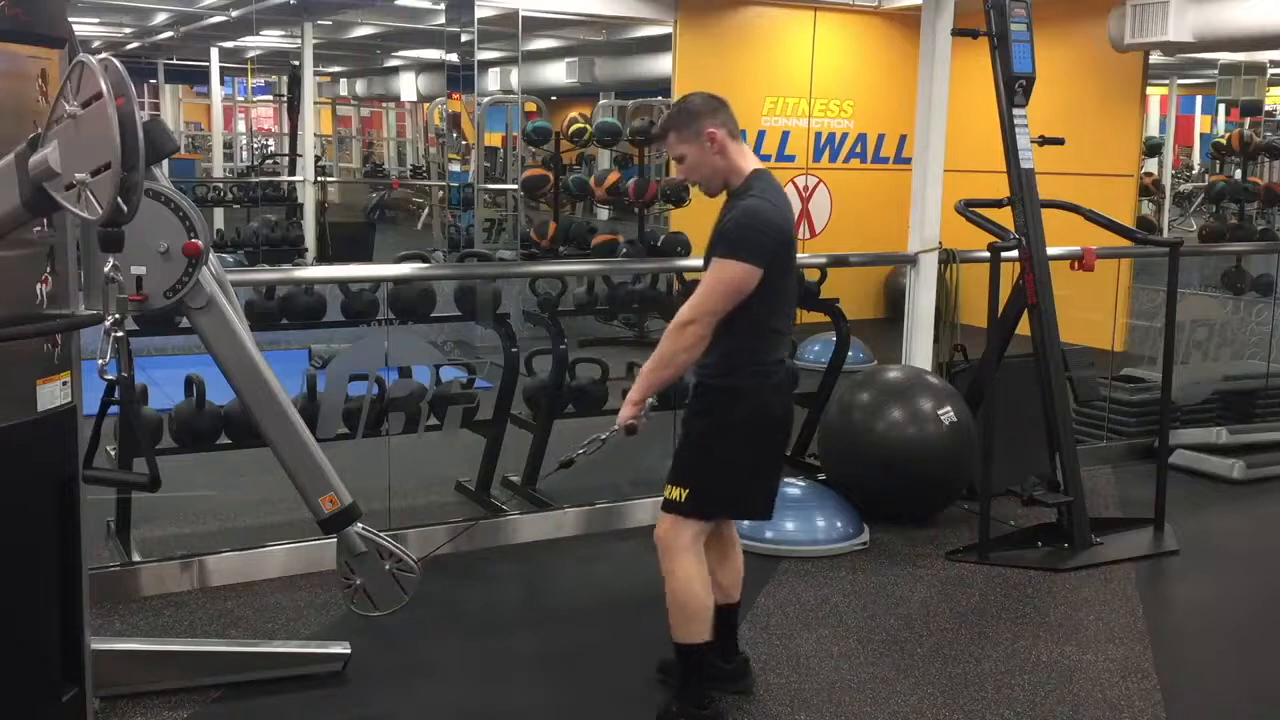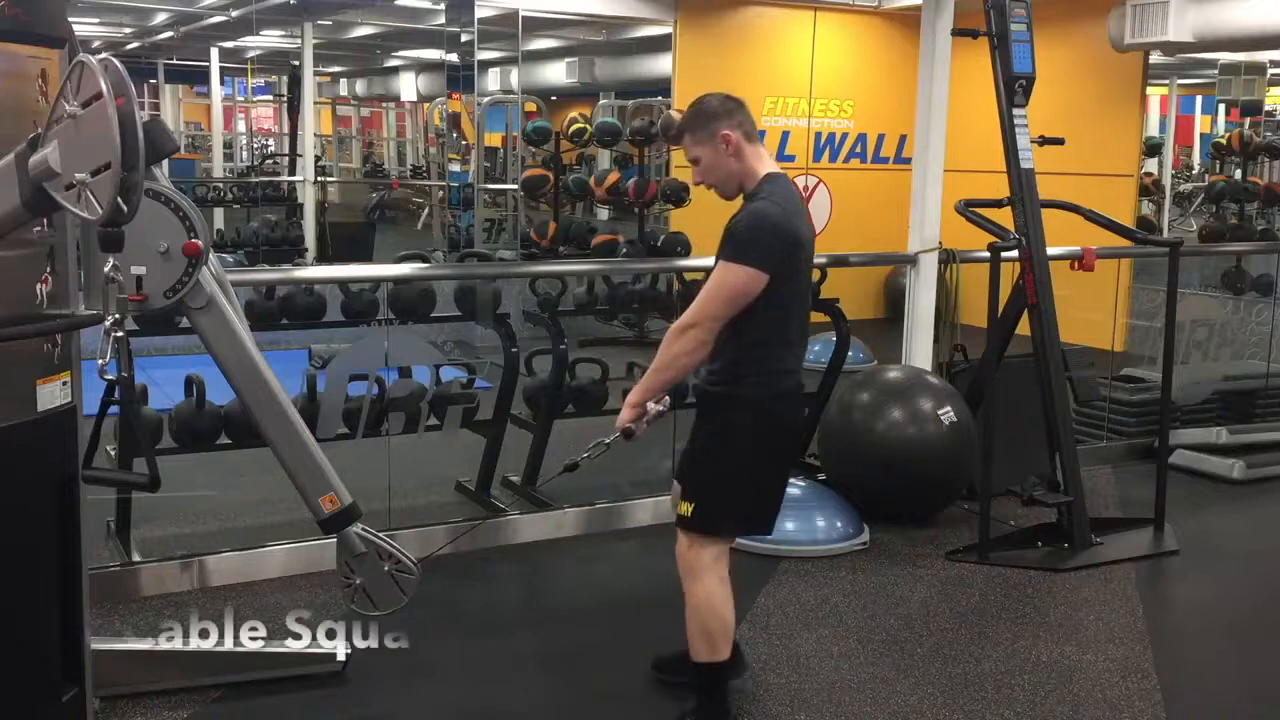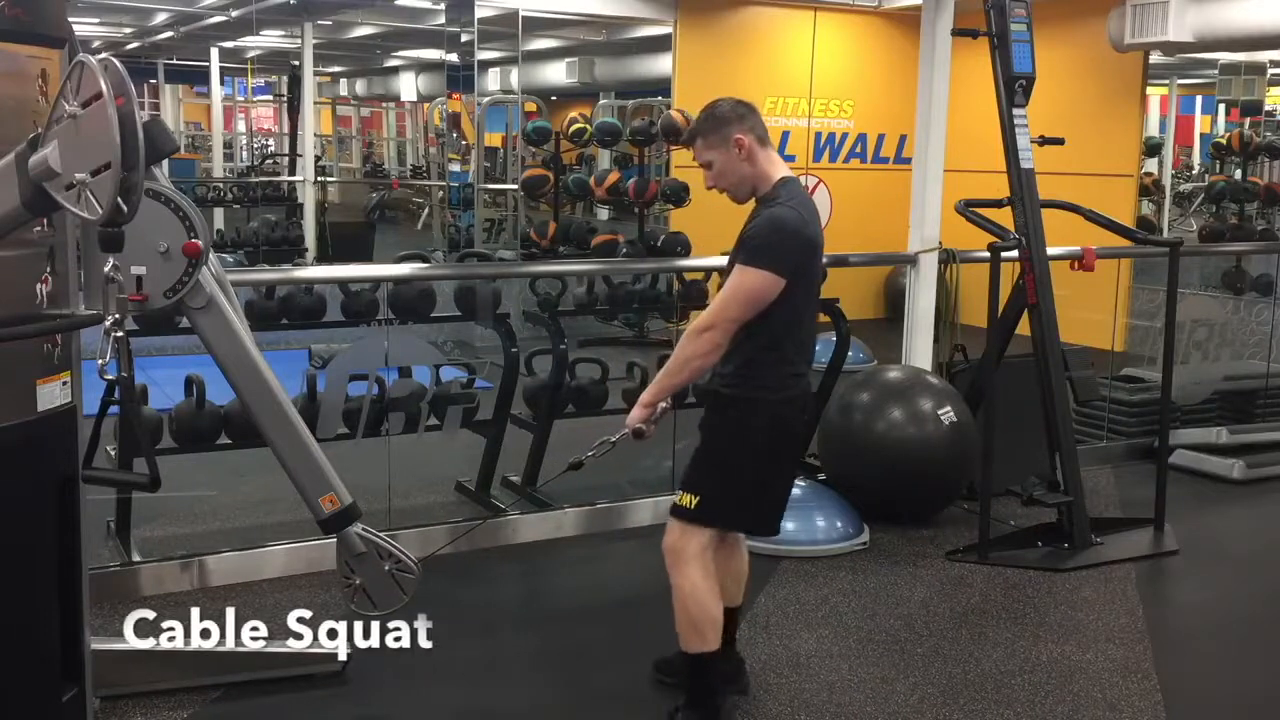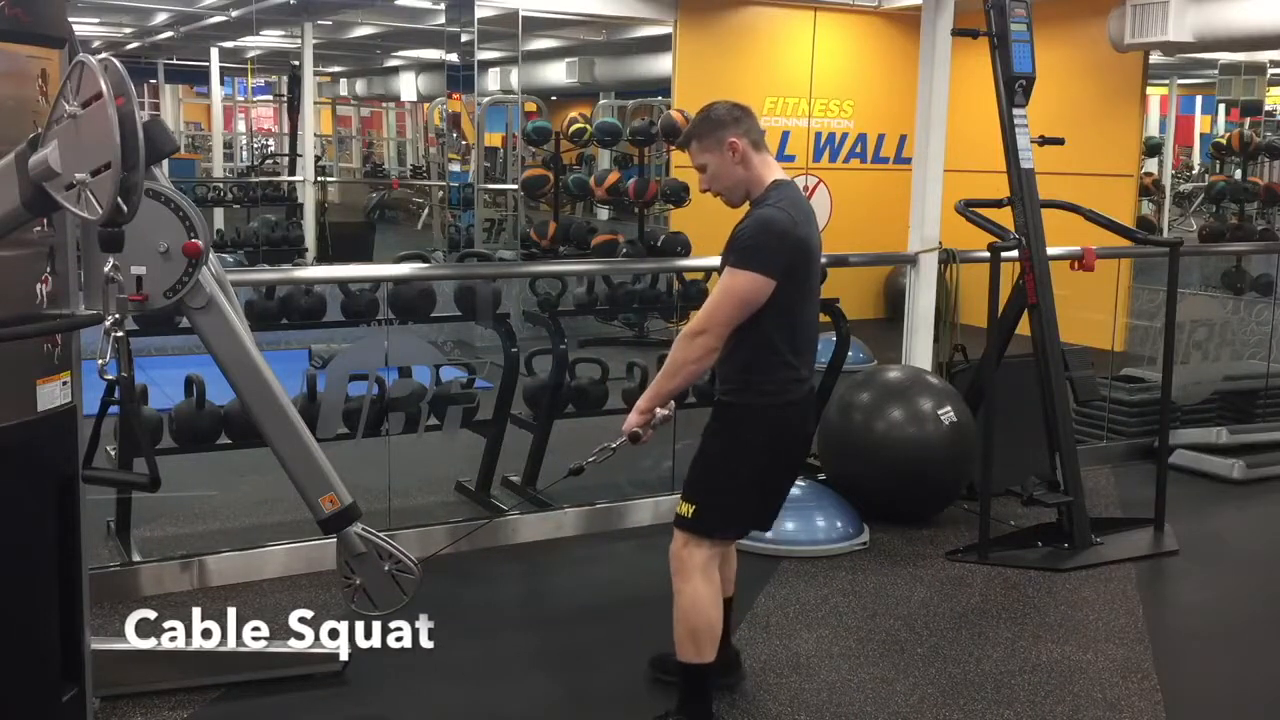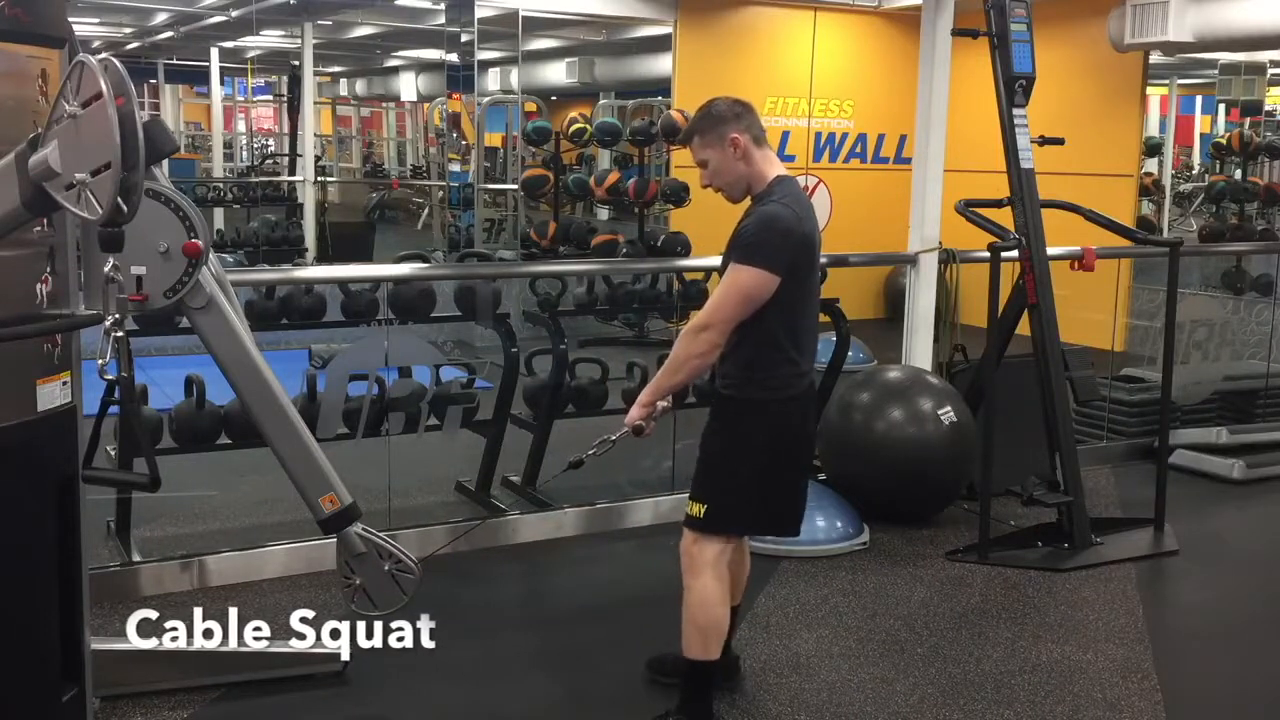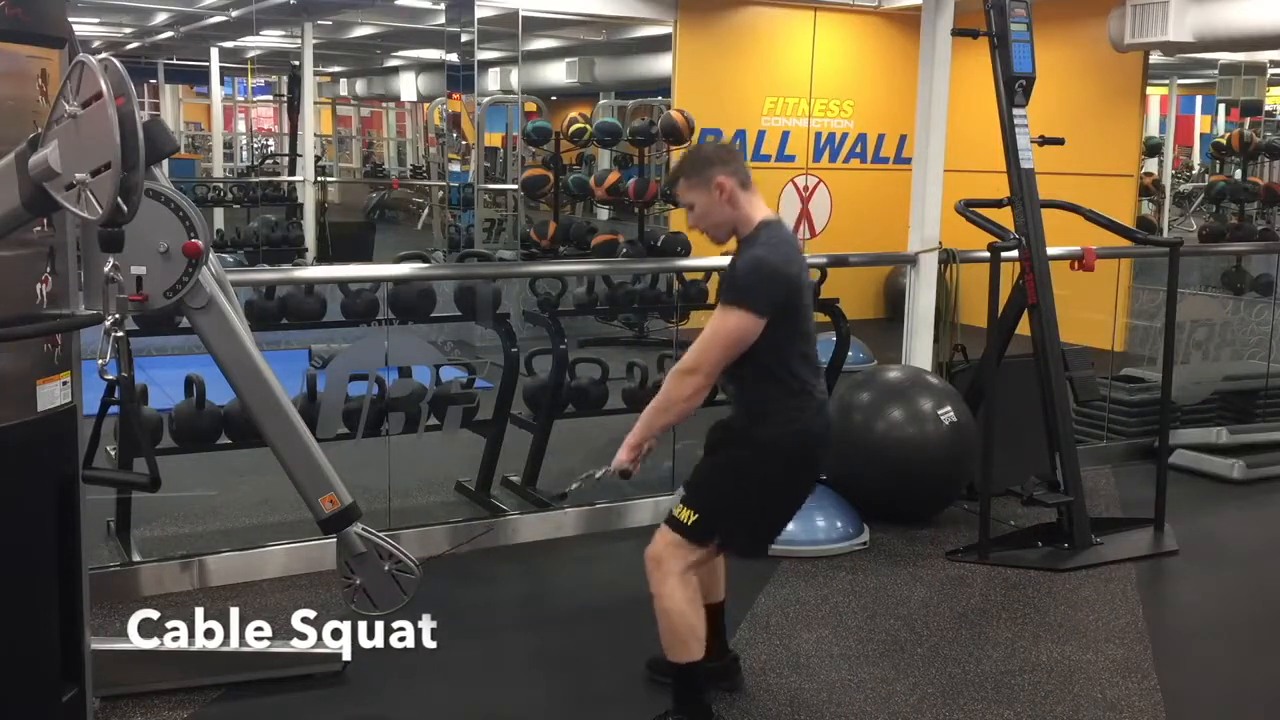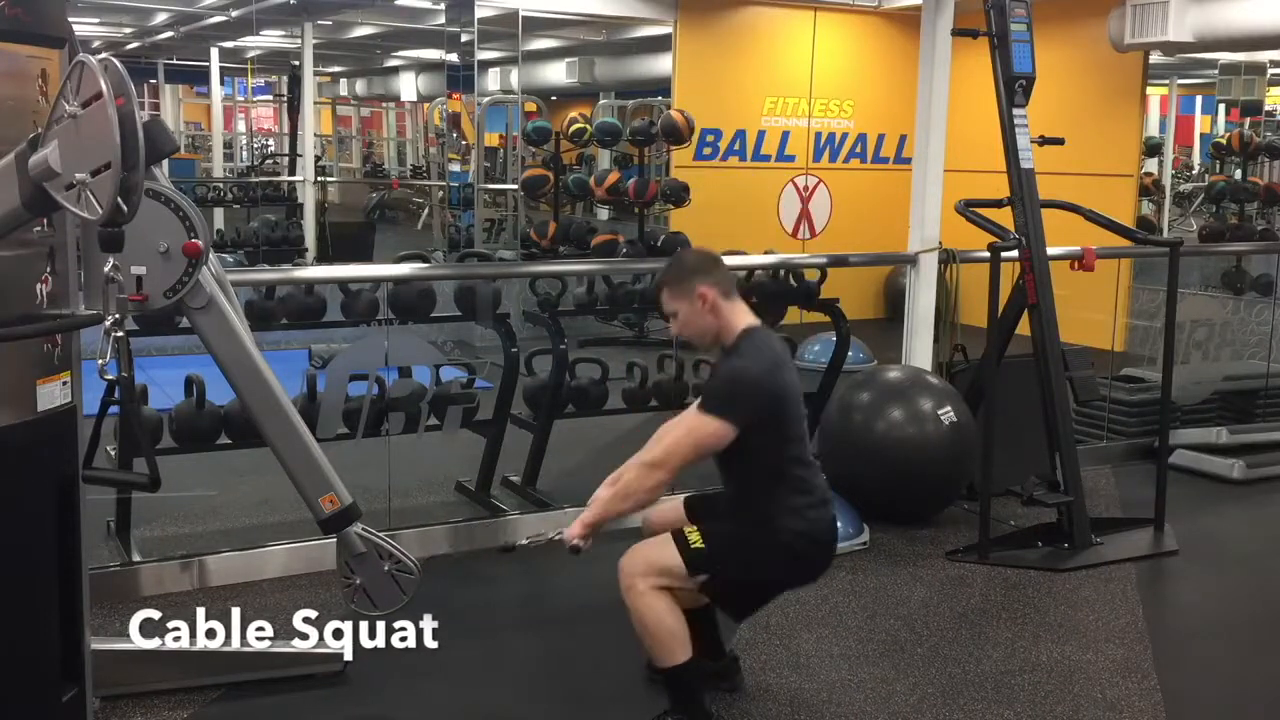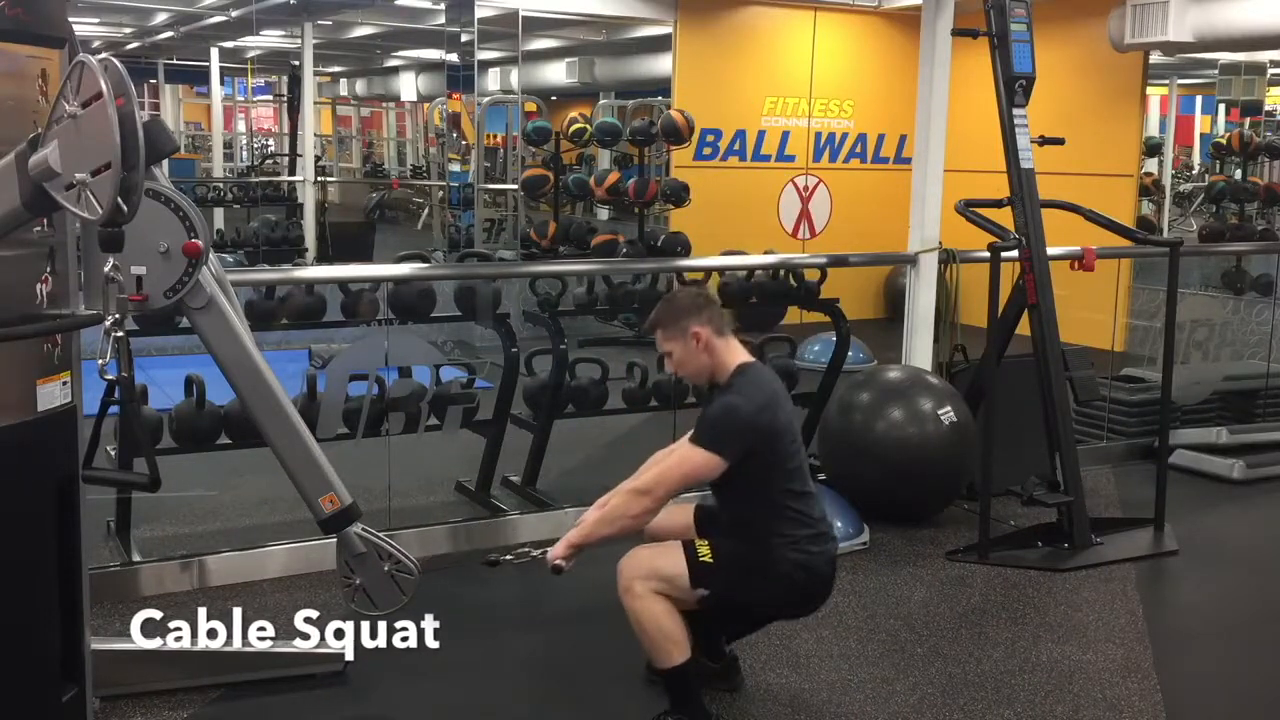
dt=0.3s
person 1, frame 1
left shoulder: (752, 215)
right shoulder: (754, 201)
left elbow: (697, 322)
right elbow: (702, 309)
left wrist: (639, 395)
right wrist: (647, 374)
left hip: (741, 398)
right hip: (742, 389)
left knee: (678, 535)
right knee: (713, 524)
right ankle: (723, 658)
person 1, frame 2
left shoulder: (762, 219)
right shoulder: (777, 203)
left elbow: (698, 327)
right elbow: (714, 322)
left wrist: (639, 398)
right wrist: (659, 386)
left hip: (748, 406)
right hip: (752, 396)
left knee: (699, 552)
right knee: (692, 506)
right ankle: (718, 652)
person 1, frame 3
left shoulder: (779, 223)
right shoulder: (784, 208)
left elbow: (713, 328)
right elbow: (727, 322)
left wrist: (650, 399)
right wrist: (667, 386)
left hip: (758, 408)
right hip: (758, 399)
left knee: (685, 544)
right knee: (722, 531)
right ankle: (719, 658)
person 1, frame 4
left shoulder: (768, 226)
right shoulder: (785, 207)
left elbow: (706, 334)
right elbow: (724, 328)
left wrist: (648, 404)
right wrist: (668, 392)
left hip: (761, 411)
right hip: (768, 402)
left knee: (692, 552)
right knee: (716, 532)
right ankle: (716, 653)
person 1, frame 5
left shoulder: (772, 221)
right shoulder: (783, 205)
left elbow: (710, 330)
right elbow: (727, 323)
left wrist: (649, 398)
right wrist: (666, 388)
left hip: (762, 406)
right hip: (769, 397)
left knee: (703, 550)
right knee: (728, 535)
right ankle: (715, 656)
person 1, frame 6
left shoulder: (759, 263)
right shoulder: (769, 244)
left elbow: (697, 371)
right elbow: (710, 359)
left wrist: (638, 438)
right wrist: (654, 420)
left hip: (776, 437)
right hip: (779, 424)
left knee: (669, 556)
right knee: (702, 536)
right ankle: (714, 657)
person 1, frame 7
left shoulder: (746, 373)
right shoulder: (751, 347)
left elbow: (662, 468)
right elbow: (683, 425)
left wrist: (591, 518)
right wrist: (616, 479)
left hip: (790, 535)
right hip: (773, 509)
left knee: (638, 570)
right knee: (659, 522)
right ankle: (713, 659)
person 1, frame 8
left shoulder: (740, 408)
right shoulder: (746, 382)
left elbow: (648, 495)
right elbow: (675, 454)
left wrist: (575, 540)
right wrist: (605, 503)
left hip: (792, 566)
right hip: (774, 538)
left knee: (637, 573)
right knee: (659, 528)
right ankle: (713, 659)
